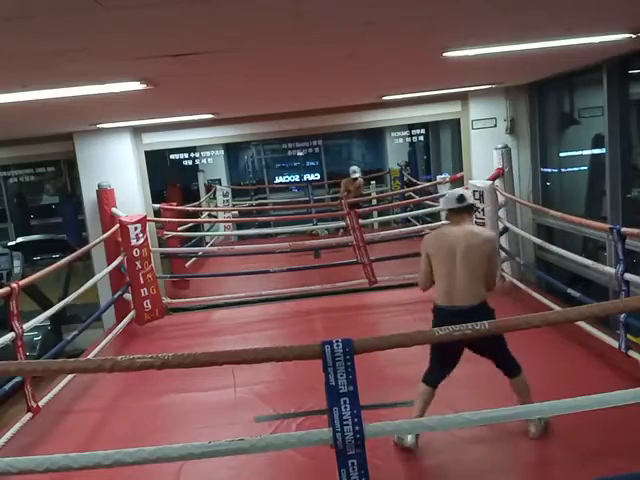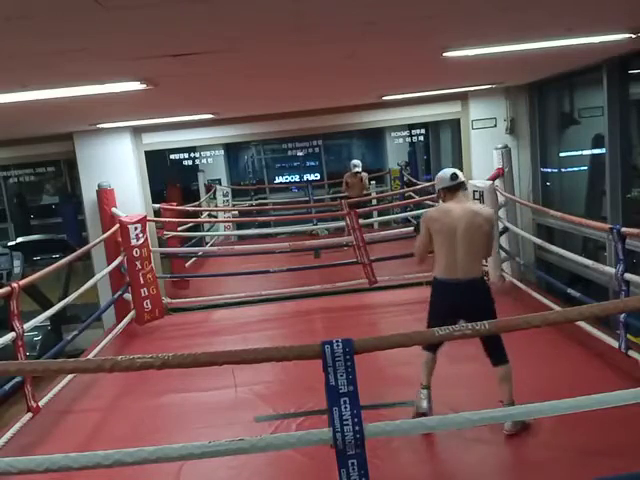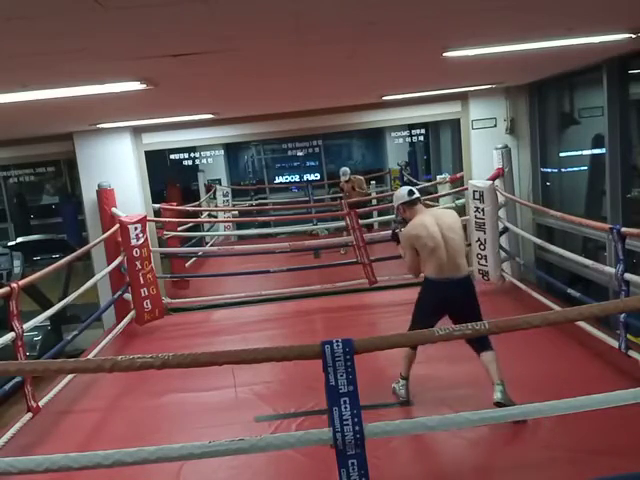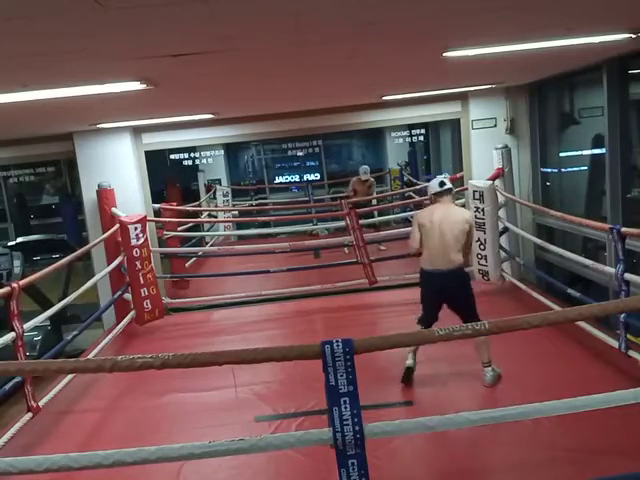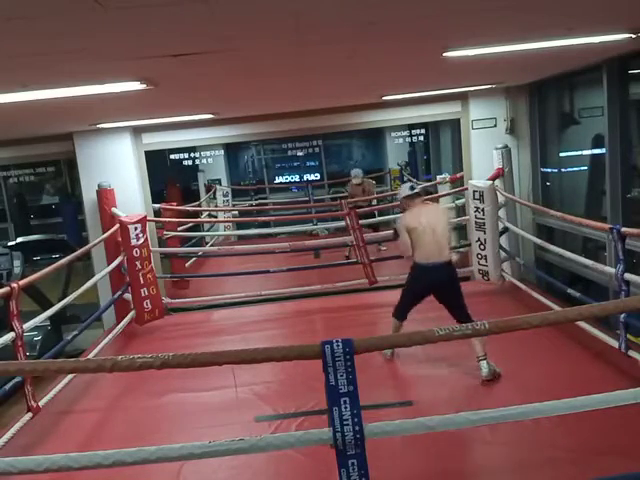
dt=0.3s
person 1, frame 1
left shoulder: (430, 241)
right shoulder: (488, 237)
left elbow: (424, 284)
right elbow: (490, 284)
left hip: (445, 316)
right hip: (477, 314)
left knee: (434, 373)
right knee: (510, 367)
left ankle: (410, 432)
right ankle: (534, 421)
person 1, frame 2
left shoulder: (431, 216)
right shoulder: (486, 214)
left elbow: (420, 257)
right elbow: (488, 252)
left wrist: (422, 239)
left hip: (444, 289)
right hip: (476, 288)
left knee: (431, 343)
right knee: (496, 351)
left ankle: (424, 398)
person 1, frame 3
left shoulder: (409, 231)
right shoulder: (452, 215)
left elbow: (414, 271)
left wrist: (402, 248)
left hip: (434, 288)
right hip: (463, 285)
right knee: (480, 341)
left ankle: (403, 385)
right ankle: (499, 391)
person 1, frame 4
left shoulder: (421, 215)
right shoulder: (466, 216)
left elbow: (414, 248)
right elbow: (467, 251)
left hip: (429, 276)
right hip: (455, 276)
left knee: (426, 320)
right knee: (473, 321)
left ankle: (411, 358)
right ankle: (488, 371)
person 1, frame 5
left shoulder: (405, 219)
right shoulder: (441, 211)
left elbow: (407, 252)
left hip: (421, 271)
right hip: (445, 270)
left knee: (401, 311)
right knee: (464, 318)
left ankle: (390, 348)
right ankle: (484, 365)
